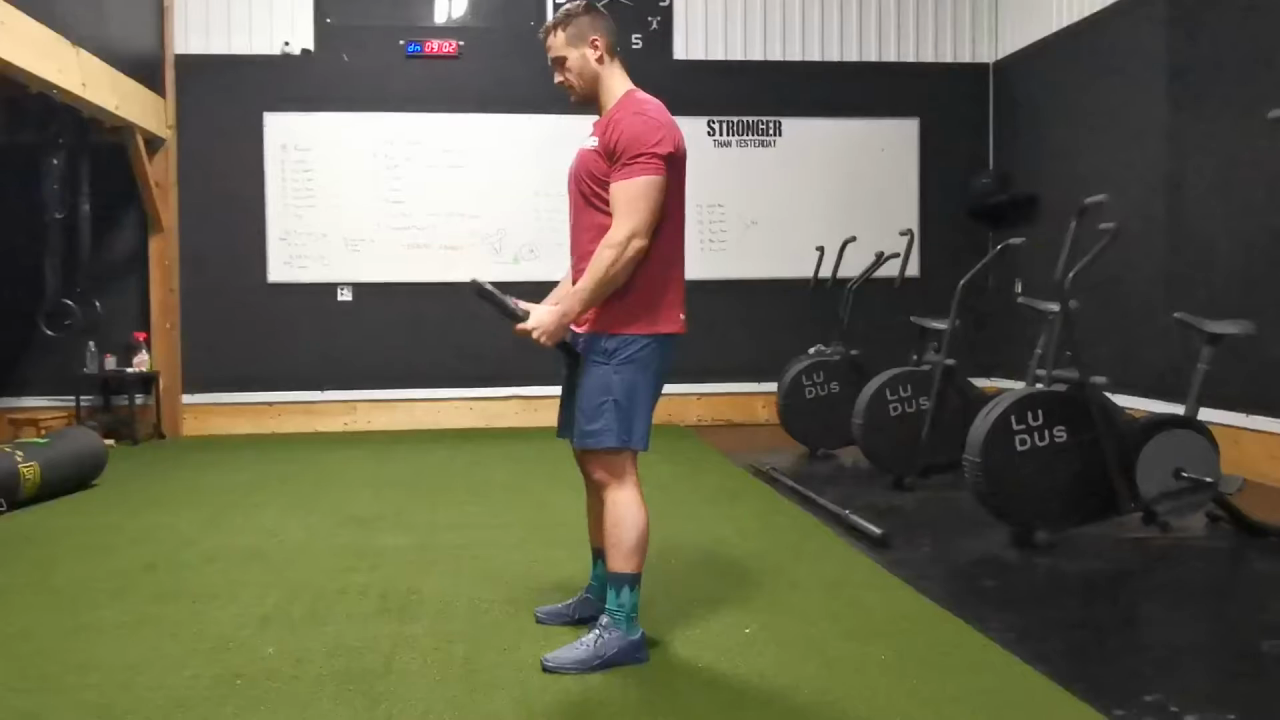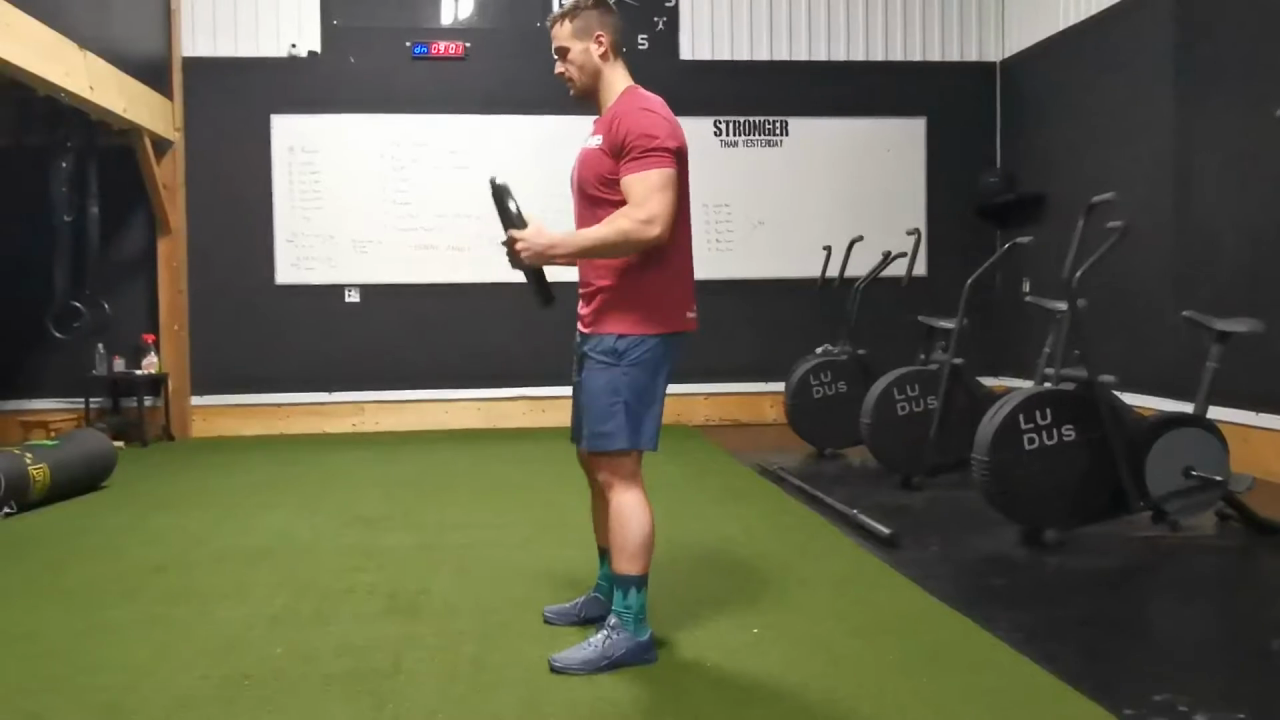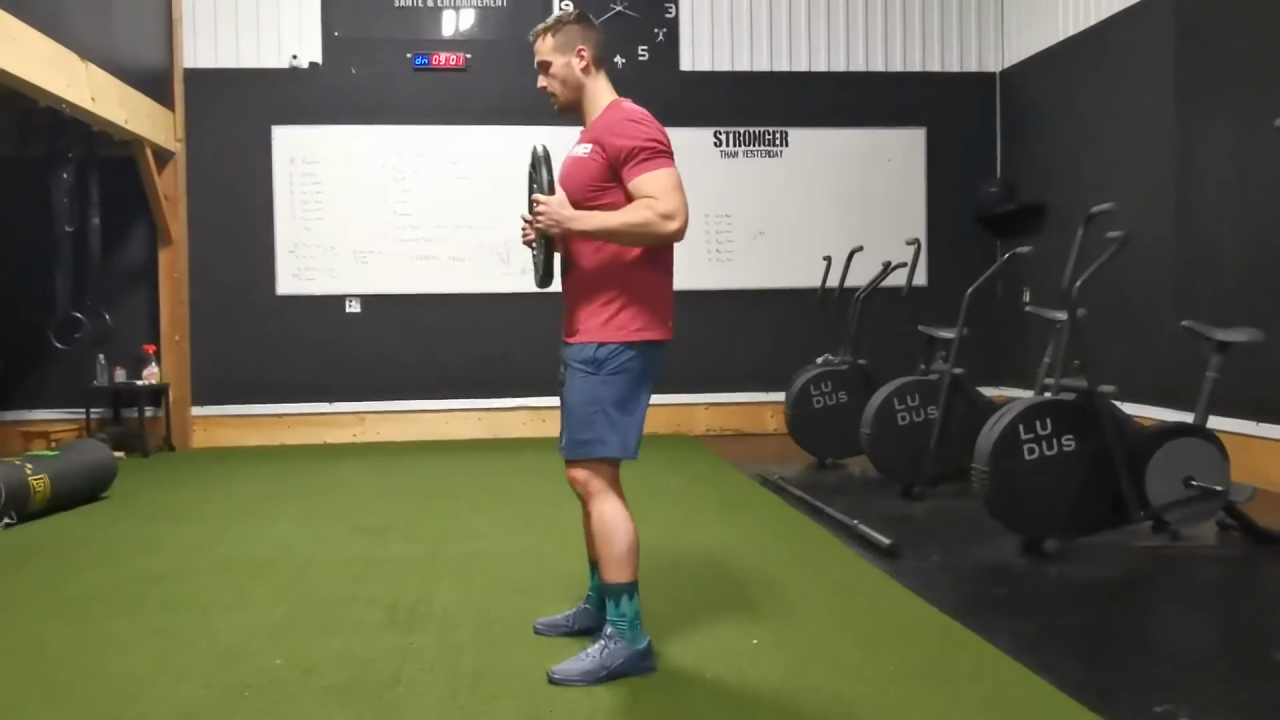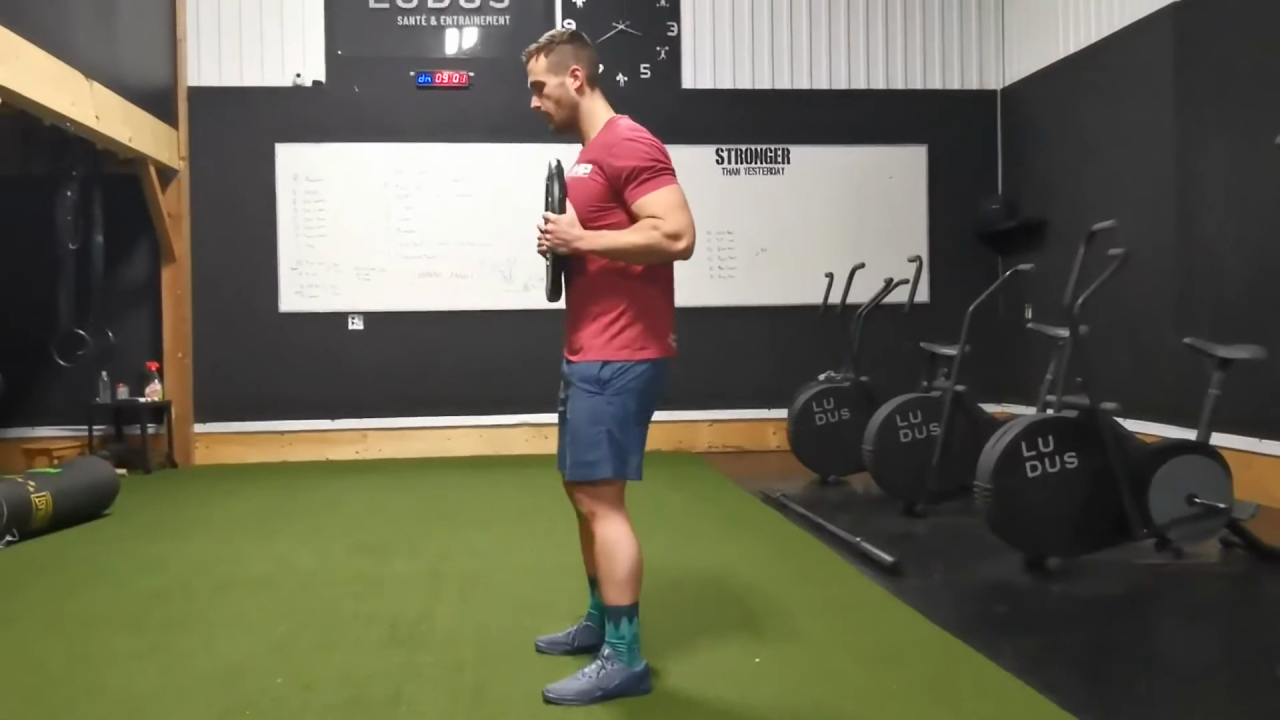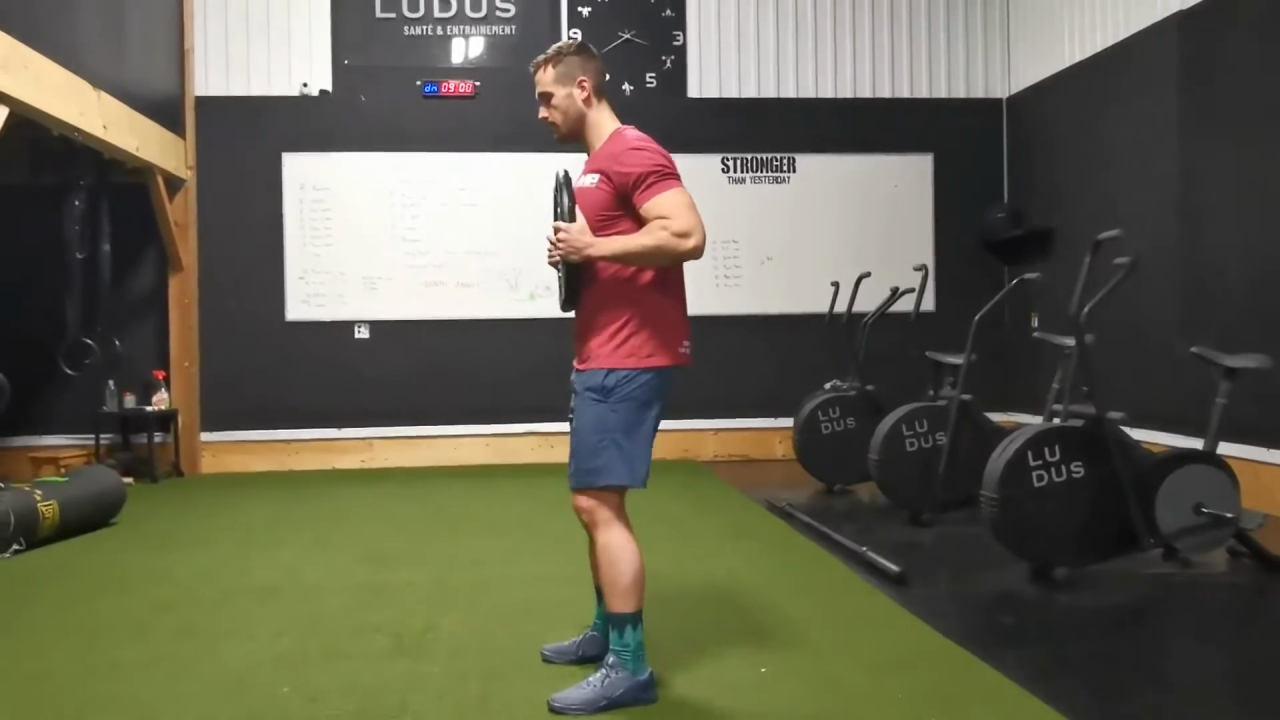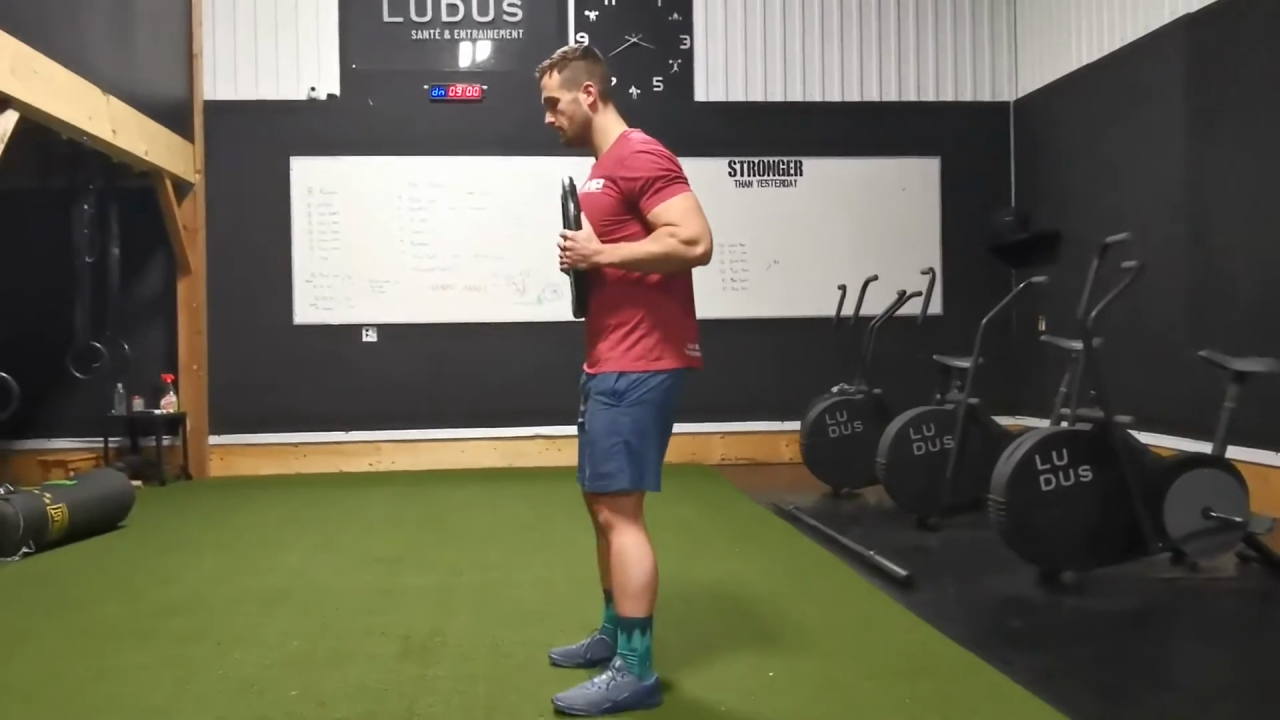
dt=0.3s
person 1, frame 1
left shoulder: (639, 123)
right shoulder: (610, 125)
left elbow: (630, 240)
left wrist: (564, 312)
right wrist: (560, 298)
left hip: (629, 328)
right hip: (602, 324)
left knee: (614, 467)
right knee: (593, 461)
left ankle: (621, 627)
right ankle: (601, 592)
person 1, frame 2
left shoulder: (641, 118)
right shoulder: (608, 123)
left elbow: (649, 224)
left wrist: (556, 244)
right wrist: (558, 248)
left hip: (636, 327)
right hip: (605, 322)
left knee: (618, 470)
right knee: (597, 461)
left ankle: (630, 627)
right ankle: (610, 590)
person 1, frame 3
left shoulder: (629, 127)
right shoulder: (590, 139)
left elbow: (668, 218)
left wrist: (573, 219)
right wrist: (557, 233)
left hip: (619, 332)
right hip: (590, 330)
left knee: (591, 475)
right knee: (593, 474)
left ankle: (626, 636)
right ankle: (600, 604)
person 1, frame 4
left shoulder: (628, 146)
right shoulder: (590, 155)
left elbow: (676, 236)
left wrist: (583, 240)
right wrist: (565, 242)
left hip: (620, 353)
right hip: (589, 350)
left knee: (602, 499)
right knee: (583, 488)
left ankle: (624, 658)
right ankle: (600, 619)
person 1, frame 5
left shoulder: (632, 153)
right shoulder: (596, 164)
left elbow: (686, 236)
left wrist: (592, 246)
right wrist: (575, 251)
left hip: (630, 358)
right hip: (601, 357)
left knee: (596, 504)
right knee: (593, 501)
right ankle: (607, 631)
person 1, frame 6
left shoulder: (640, 158)
right shoulder: (604, 168)
left elbow: (695, 242)
left wrist: (601, 254)
right wrist: (584, 258)
left hip: (640, 363)
right hip: (611, 361)
left knee: (619, 510)
right knee: (603, 503)
right ankle: (613, 635)
